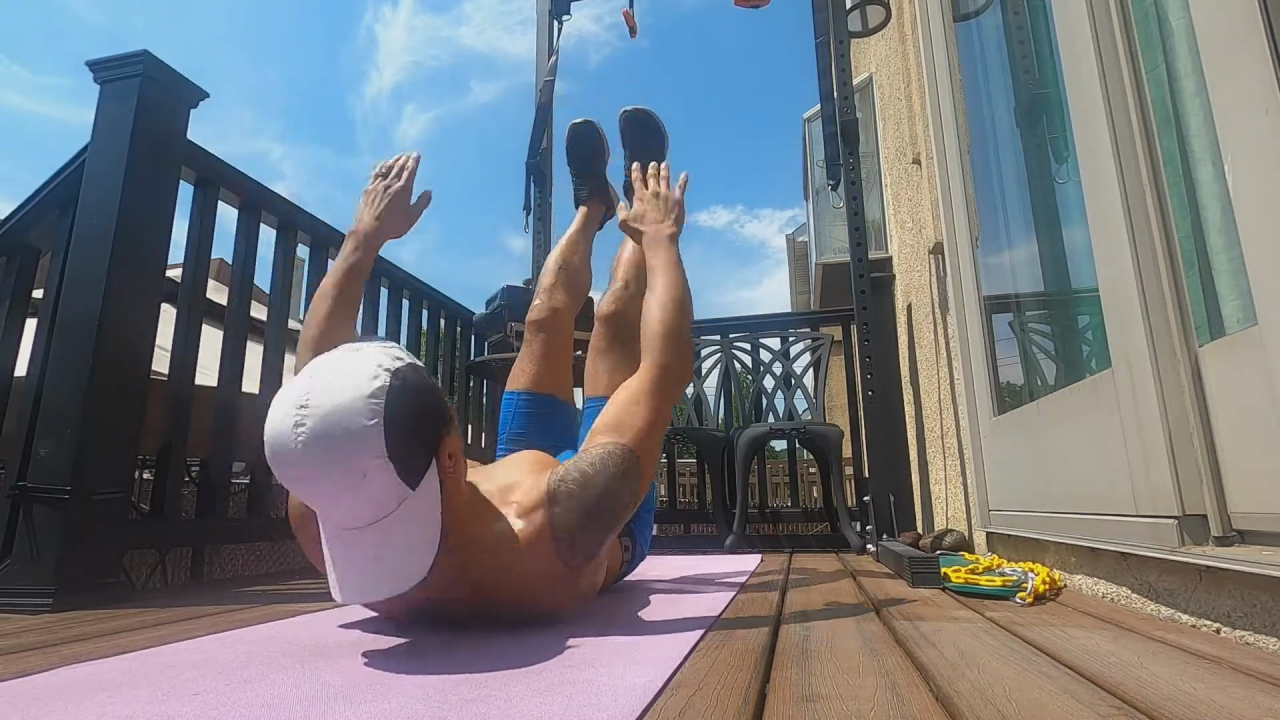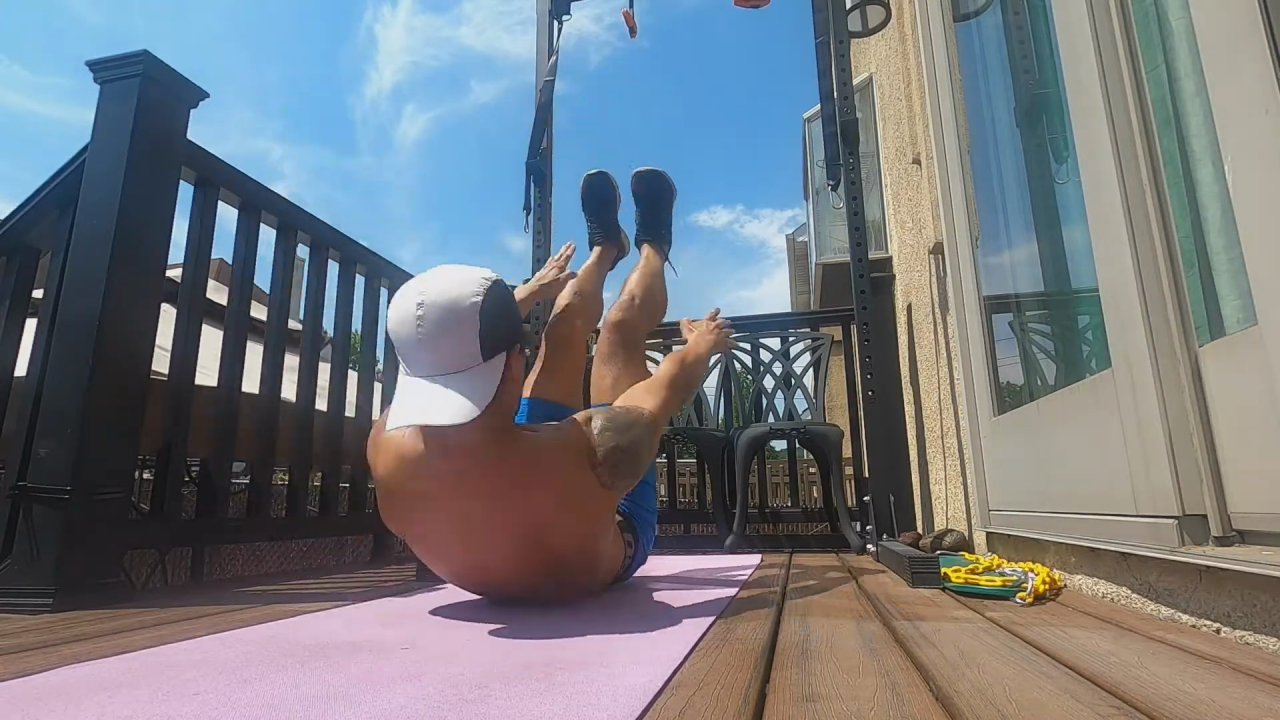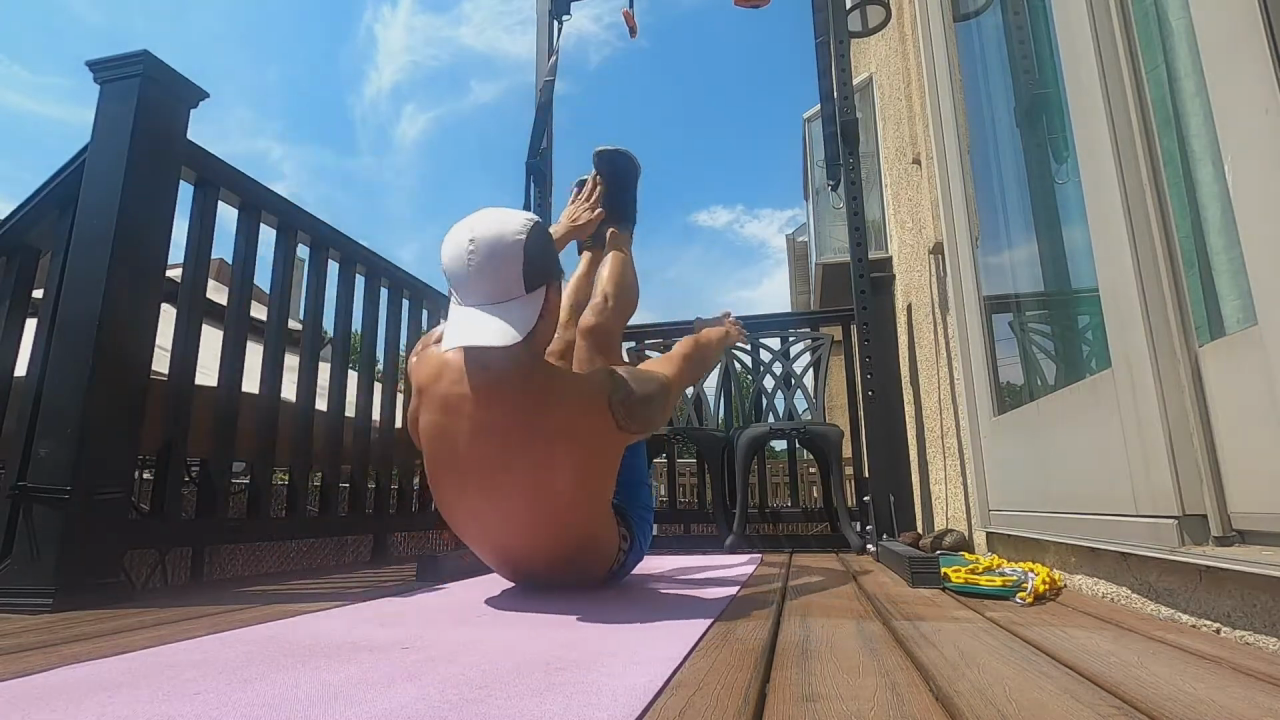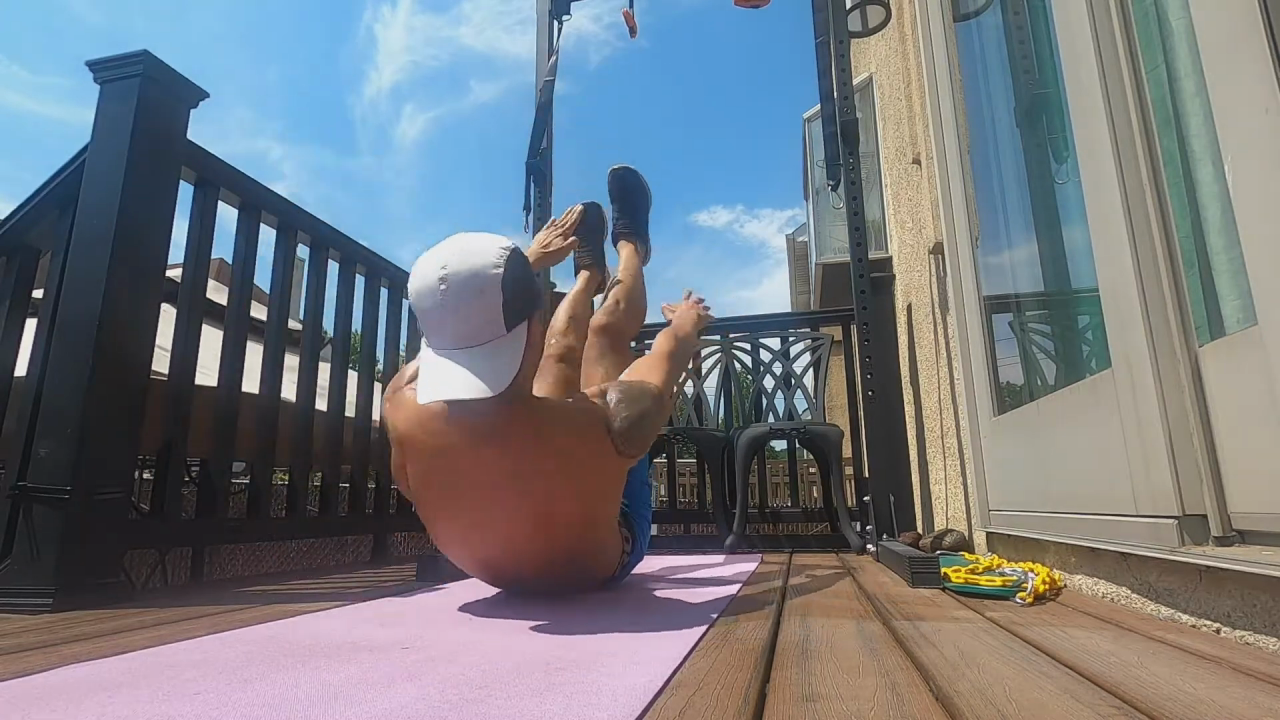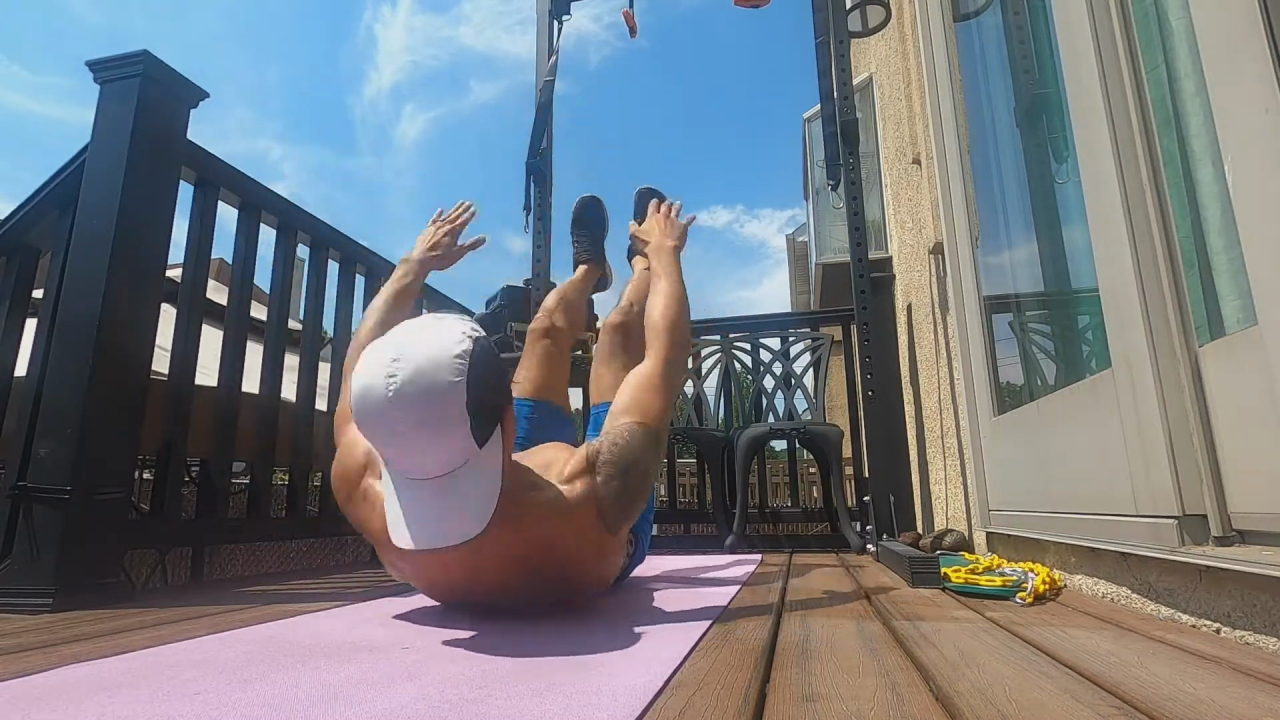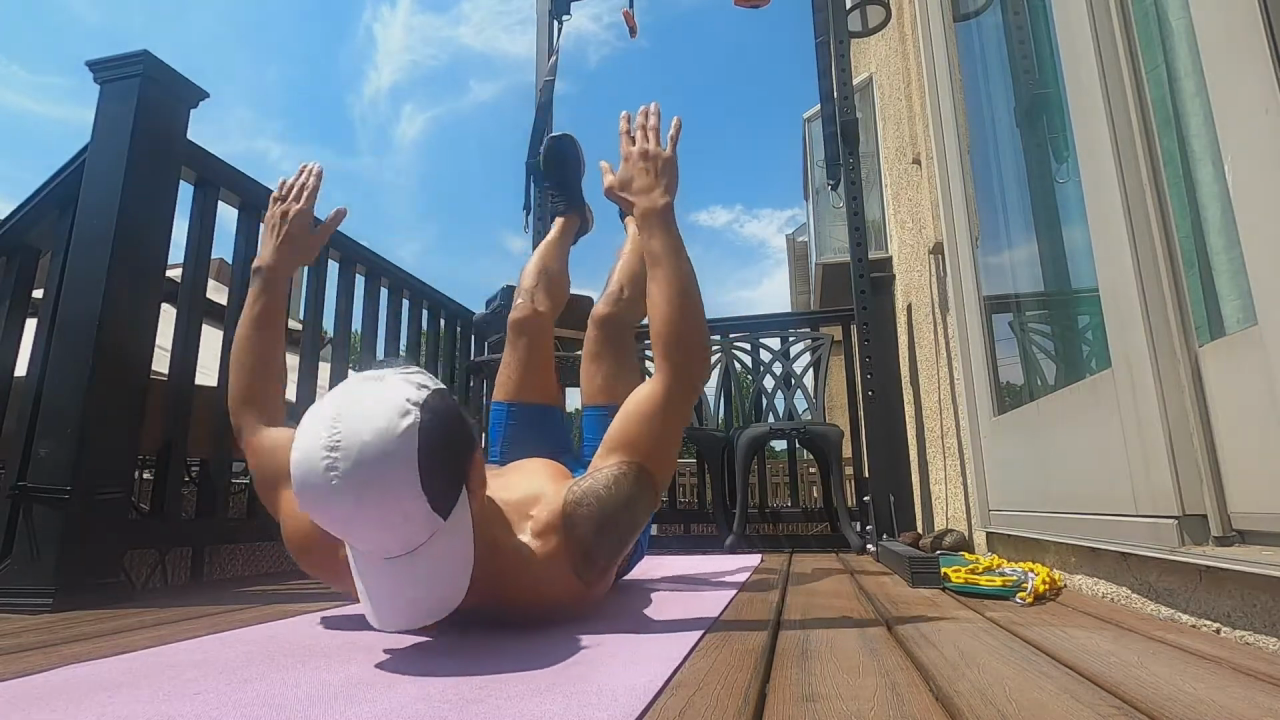
dt=0.2s
person 1, frame 1
left shoulder: (321, 529)
right shoulder: (555, 535)
left elbow: (316, 359)
right elbow: (669, 365)
left wrist: (364, 239)
right wrist: (662, 236)
right hip: (610, 547)
left knee: (546, 317)
right knee: (616, 315)
left ankle: (593, 207)
right ankle: (640, 222)
person 1, frame 2
left shoulder: (387, 446)
right shoulder: (592, 452)
left elbow: (434, 351)
right elbow: (671, 385)
left wrist: (525, 293)
right wrist: (700, 346)
right hip: (614, 545)
left knee: (562, 337)
right knee: (622, 328)
left ankle: (605, 248)
right ankle: (653, 250)
person 1, frame 3
left shoulder: (430, 363)
right shoulder: (604, 400)
left elbow: (489, 292)
right elbow: (684, 361)
left wrist: (559, 234)
right wrist: (717, 336)
left hip: (516, 566)
right hip: (603, 561)
left knee: (571, 338)
right knee: (594, 328)
left ankle: (595, 253)
right ankle: (614, 237)
person 1, frame 4
left shoulder: (404, 402)
right shoulder: (601, 423)
left elbow: (465, 310)
right elbow: (663, 362)
left wrist: (530, 261)
right wrist: (682, 328)
right hip: (601, 561)
left knee: (563, 350)
right knee: (607, 328)
left ankle: (591, 272)
right ankle: (630, 247)
person 1, frame 5
left shoulder: (366, 493)
right shoulder: (591, 502)
left elbow: (358, 369)
right elbow: (666, 361)
left wrist: (413, 267)
right wrist: (668, 251)
right hip: (598, 562)
left knee: (548, 328)
right knee: (620, 329)
left ankle: (589, 269)
right ankle: (646, 261)
person 1, frame 6
left shoulder: (323, 543)
right shoulder: (575, 545)
left elbow: (250, 413)
right elbow: (684, 372)
left wrist: (271, 266)
right wrist: (654, 211)
left knee: (529, 316)
right knee: (609, 320)
left ankle: (568, 219)
right ankle: (636, 220)
